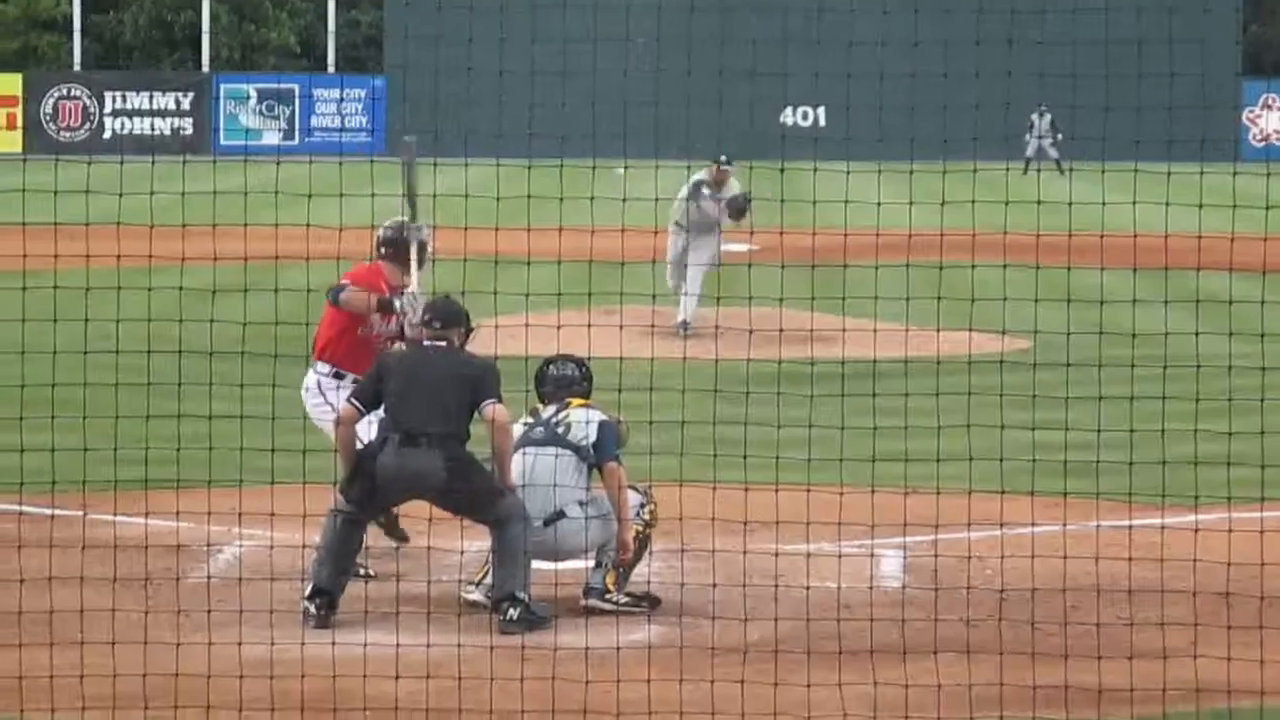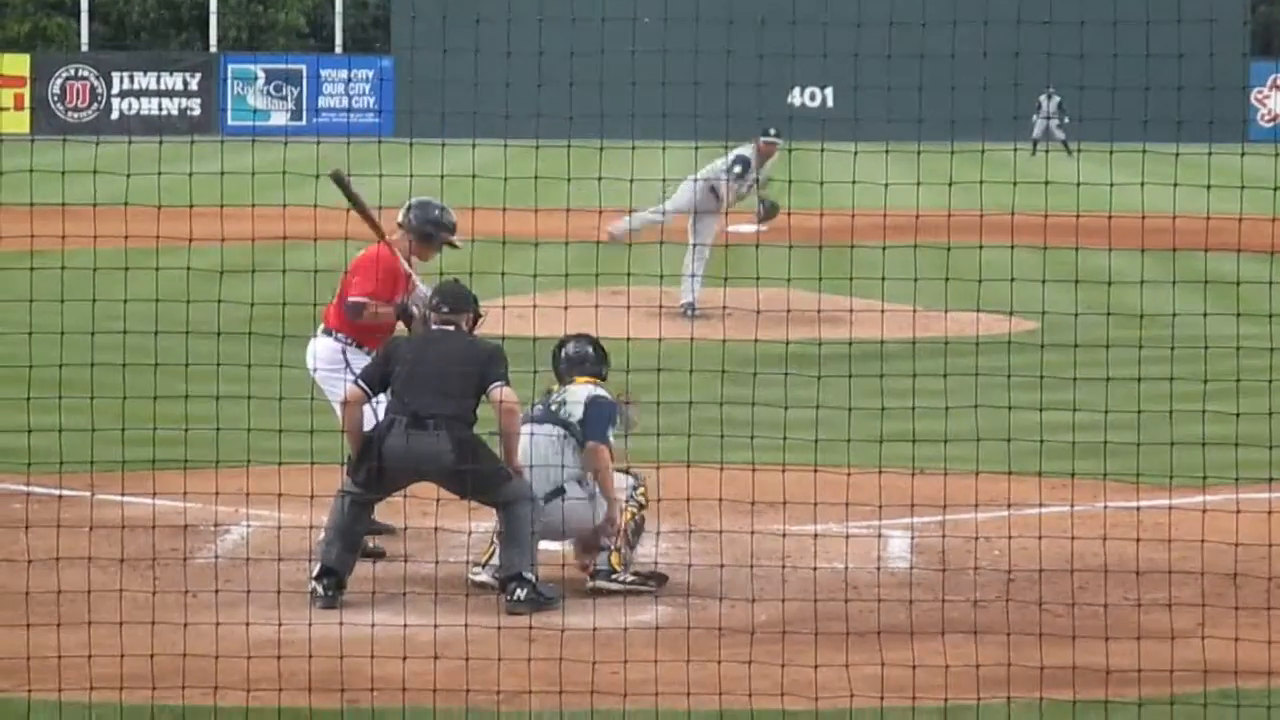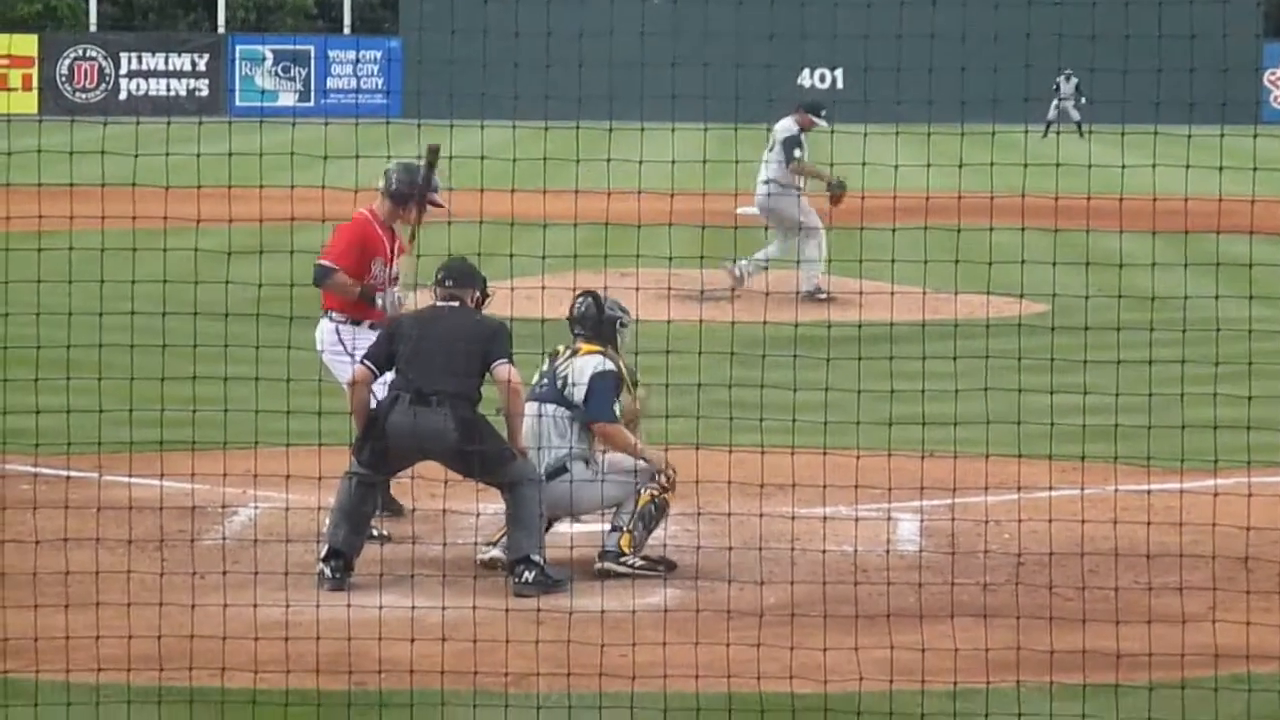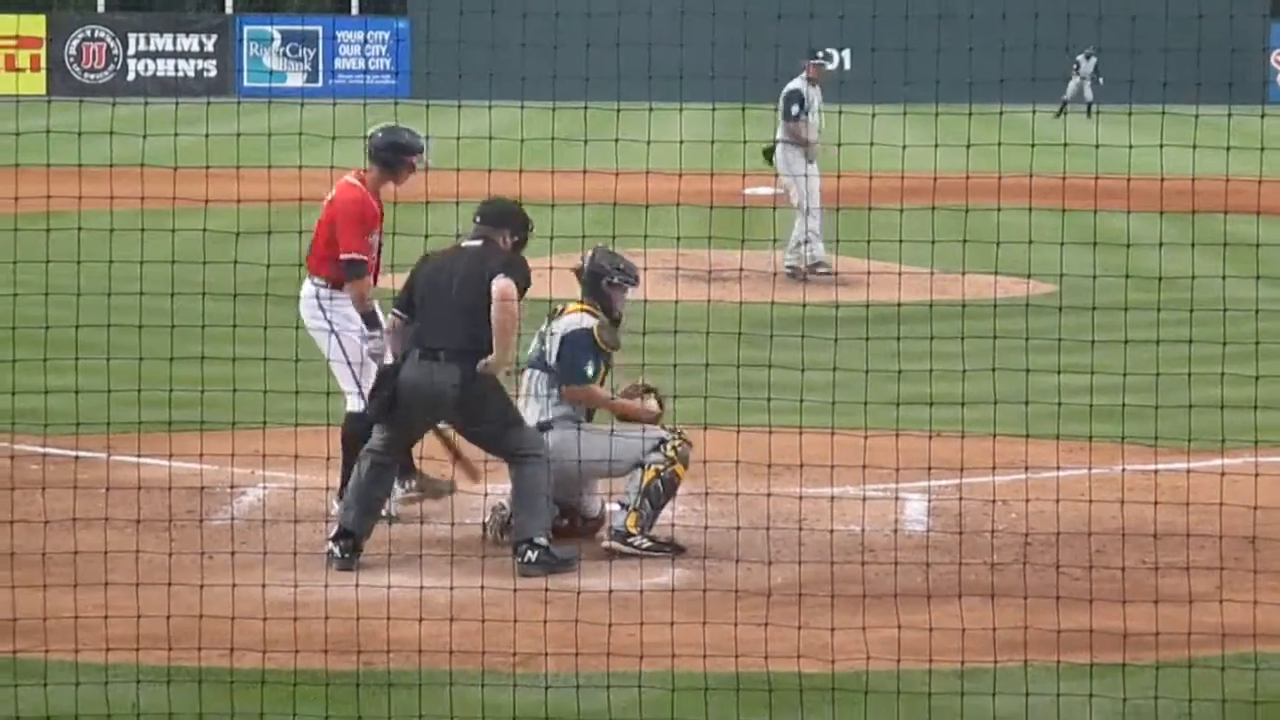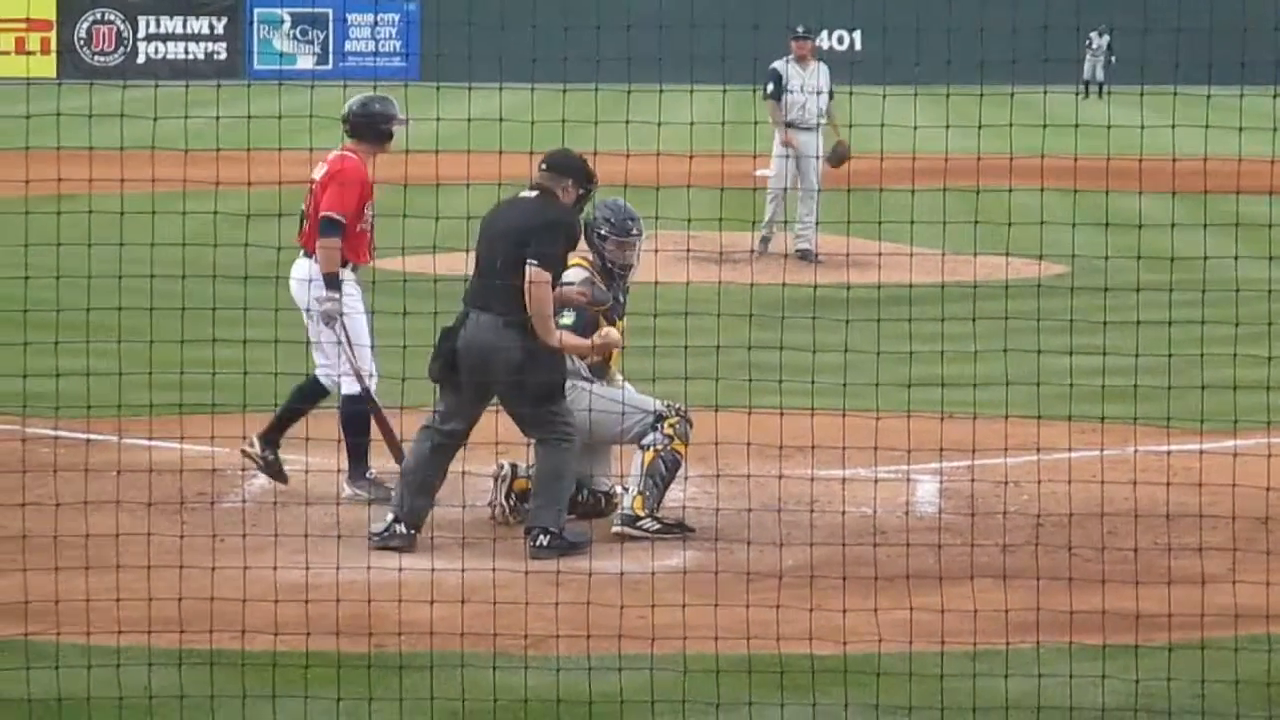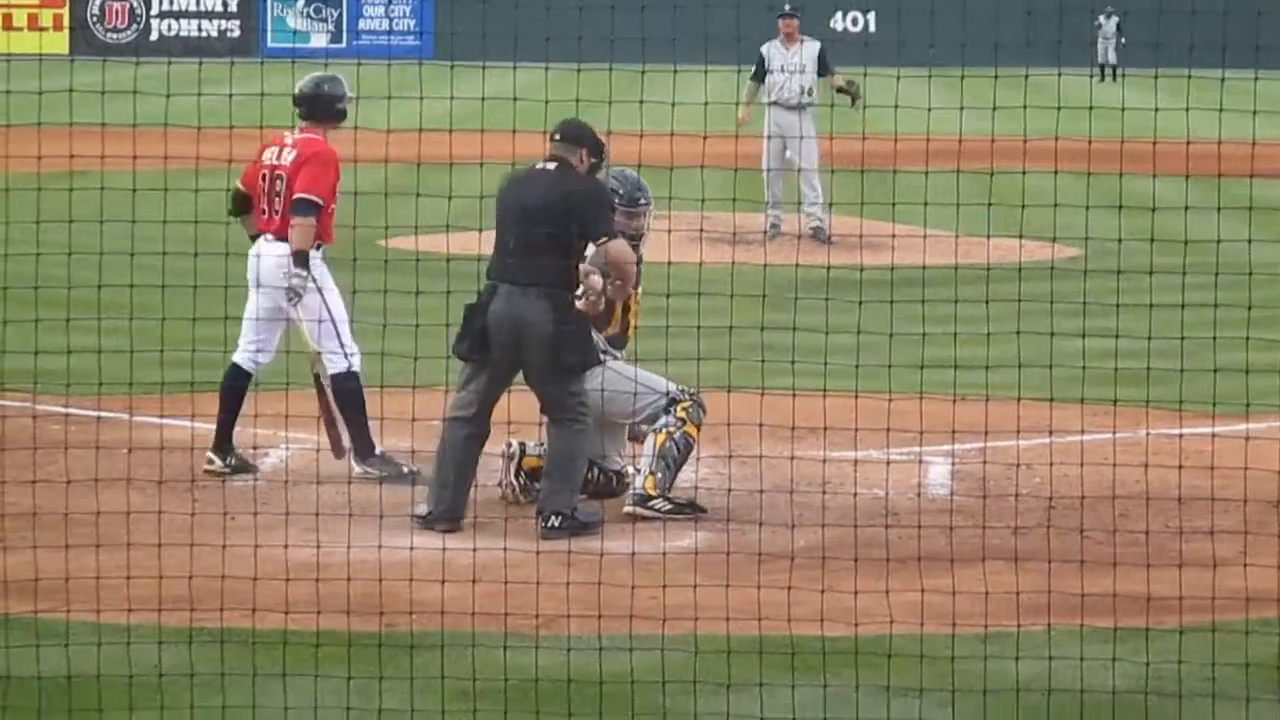
dt=0.4s
person 1, frame 1
left shoulder: (402, 294)
right shoulder: (365, 275)
right elbow: (337, 297)
right wrist: (391, 305)
left hip: (360, 387)
right hip: (329, 387)
left ankle: (382, 510)
person 1, frame 2
left shoulder: (402, 265)
right shoulder: (380, 259)
left elbow: (419, 320)
right elbow: (357, 311)
left wrist: (417, 305)
right wrist: (405, 309)
left hip: (354, 355)
right hip: (339, 355)
person 1, frame 3
left shoulder: (393, 236)
right shoulder: (358, 227)
right elbow: (324, 275)
left wrist: (392, 302)
right wrist: (373, 296)
left hip: (371, 333)
right hip: (344, 334)
left ankle: (374, 492)
person 1, frame 4
left shoulder: (369, 192)
right shoulder: (353, 199)
right elbow: (352, 270)
right wrist: (373, 325)
left hip: (354, 300)
right hip: (330, 300)
right knee: (366, 396)
left ankle: (406, 477)
right ankle: (349, 496)
person 1, frame 5
left shoulder: (334, 162)
right shoulder: (351, 170)
right elbow: (329, 231)
right wrist: (331, 289)
left hip: (313, 272)
right hip: (329, 277)
left knee: (332, 372)
right knee: (358, 375)
left ankle: (267, 442)
right ankle: (358, 477)
person 1, frame 6
left shoulder: (274, 146)
right shoulder: (319, 152)
left elbow: (240, 202)
right elbow: (304, 213)
right wrist: (300, 264)
left hip: (263, 255)
right hip: (296, 259)
left knee: (251, 353)
right knee: (341, 356)
left ankle: (221, 450)
right ankle: (366, 456)
person 2, frame 1
left shoulder: (389, 361)
right shoulder: (478, 367)
left elbow: (344, 418)
right elbow: (498, 420)
left wrist: (352, 476)
right wrist: (505, 477)
left hip: (388, 461)
right hip: (445, 464)
left knee: (346, 512)
right knee: (511, 514)
left ankle: (319, 602)
right ankle: (512, 605)
person 2, frame 2
left shoulder: (398, 345)
right shoulder: (486, 350)
left elbow: (351, 399)
right elbow: (507, 405)
left wrist: (360, 457)
right wrist: (511, 460)
left hip: (394, 443)
right hip: (452, 447)
left knee: (354, 493)
right knee: (518, 496)
left ankle: (327, 582)
right ankle: (520, 585)
person 2, frame 3
left shoulder: (403, 323)
right shoulder: (490, 327)
left elbow: (358, 380)
right elbow: (510, 383)
left wrist: (366, 436)
right wrist: (515, 440)
left hip: (398, 420)
right hip: (455, 425)
left knee: (361, 475)
right knee: (523, 477)
left ankle: (335, 564)
right ankle: (528, 569)
person 2, frame 4
left shoulder: (430, 263)
right shoulder: (509, 261)
left elbow: (395, 326)
right elbow: (504, 296)
left wrist: (392, 387)
right wrist: (502, 357)
left hip: (412, 374)
right hip: (465, 379)
left knee: (379, 454)
right knee: (529, 453)
left ankle: (344, 543)
right ankle: (534, 548)
person 2, frame 5
left shoulder: (499, 212)
right shoulder: (559, 219)
right elbow: (536, 282)
left wrist: (564, 296)
right wrist: (551, 341)
left hip: (469, 333)
right hip: (516, 343)
left knee: (442, 429)
right knee: (557, 435)
left ankle: (401, 522)
right ankle: (545, 531)
person 2, frame 6
left shoulder: (513, 184)
right shoulder: (585, 189)
right elbow: (619, 257)
right wrist: (623, 286)
left hip: (496, 307)
right hip: (548, 314)
left knee: (467, 410)
right knee: (568, 415)
left ankle: (442, 507)
right ankle: (557, 513)
person 3, frame 1
left shoulder: (526, 422)
right shoulder: (597, 419)
right elbow: (611, 470)
right wrist: (625, 529)
right hip: (561, 532)
right knee: (639, 501)
left ankle: (489, 582)
right ankle: (604, 589)
person 3, frame 2
left shoulder: (547, 400)
right shoulder: (598, 397)
right elbow: (596, 449)
right wrist: (613, 507)
right hip: (554, 508)
right knee: (632, 484)
left ankle: (494, 563)
right ankle: (612, 570)
person 3, frame 3
left shoulder: (557, 360)
right shoulder: (602, 366)
right elbow: (605, 428)
right wrist: (647, 455)
right hip: (562, 482)
right knee: (656, 471)
left ankle: (506, 542)
right ankle: (620, 551)
person 3, frame 4
left shoulder: (563, 319)
right shoulder: (584, 326)
right elbow: (576, 389)
left wrist: (622, 403)
right wrist: (632, 409)
right hip: (558, 439)
left knee: (588, 516)
right knee: (672, 445)
right ankle: (628, 531)
person 3, frame 5
left shoulder: (613, 283)
right shoulder: (578, 281)
left wrist: (622, 386)
left hip: (574, 396)
right hip: (567, 394)
left knee: (597, 499)
right knee: (671, 420)
left ankle: (519, 483)
right ankle: (636, 513)
person 3, frame 6
left shoulder: (630, 256)
right shoulder: (594, 254)
right wrist: (586, 307)
left hip: (593, 369)
right hip: (587, 369)
left knee: (610, 478)
right knee: (684, 405)
left ankle: (527, 461)
right ankle: (649, 493)
person 4, frame 1
left shoulder: (733, 187)
right shoulder: (699, 182)
right elbow: (705, 204)
left hip: (706, 234)
right hip: (682, 230)
left knee: (696, 276)
right knee: (674, 279)
left ankle: (685, 319)
person 4, frame 2
left shoulder: (761, 160)
right shoulder: (744, 157)
left elbow: (755, 184)
right elbow: (728, 183)
left wrist: (763, 202)
right wrist: (728, 196)
left hip: (714, 203)
right hip: (700, 189)
left knee: (700, 251)
right knee: (666, 211)
left ankle: (688, 300)
right ankle: (620, 229)
person 4, frame 3
left shoulder: (785, 126)
right shoulder: (791, 134)
left elbow: (800, 166)
right elbow: (796, 167)
left wrist: (828, 181)
right wrist: (826, 178)
left hip: (765, 193)
right hip: (779, 191)
left knee: (787, 240)
right knee: (814, 231)
left ankle: (744, 268)
right ankle: (811, 287)
person 4, frame 4
left shoulder: (815, 88)
right shoulder: (796, 89)
right elbow: (790, 126)
right wrist: (809, 146)
left hip: (804, 155)
right hip: (791, 153)
left knee: (811, 207)
right knee: (809, 207)
left ankle: (794, 262)
right ankle: (814, 260)
person 4, frame 5
left shoulder: (823, 69)
right shoulder: (778, 68)
left elbow: (828, 105)
right elbow: (771, 102)
left wrist: (837, 134)
right wrist: (782, 131)
left hip: (813, 136)
right hip: (787, 134)
left knee: (810, 190)
right knee: (778, 187)
left ankle: (804, 244)
right ankle: (767, 233)
person 4, frame 6
left shoulder: (814, 47)
right shoulder: (767, 50)
left elbow: (828, 74)
right elbow: (755, 81)
left wrist: (842, 84)
right wrist: (745, 106)
left hip: (802, 114)
right hip: (775, 113)
left knee: (808, 167)
right knee: (771, 168)
left ankle: (816, 222)
right ankle: (774, 218)
